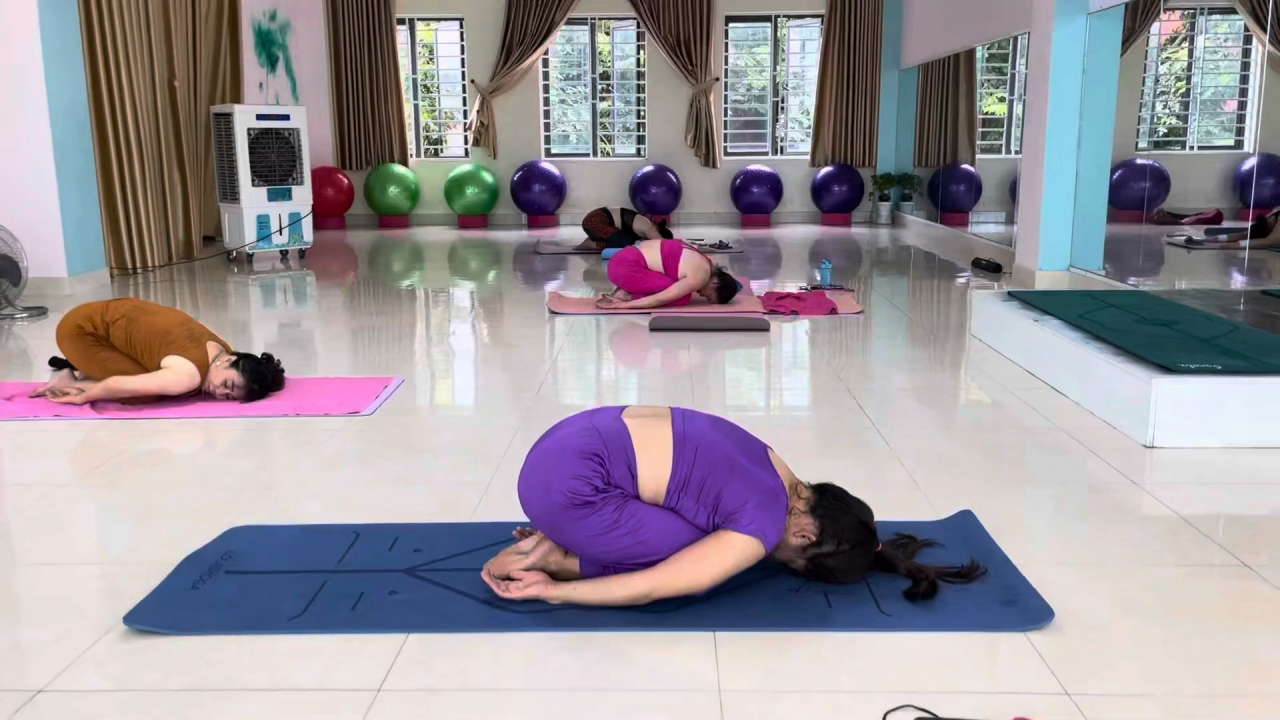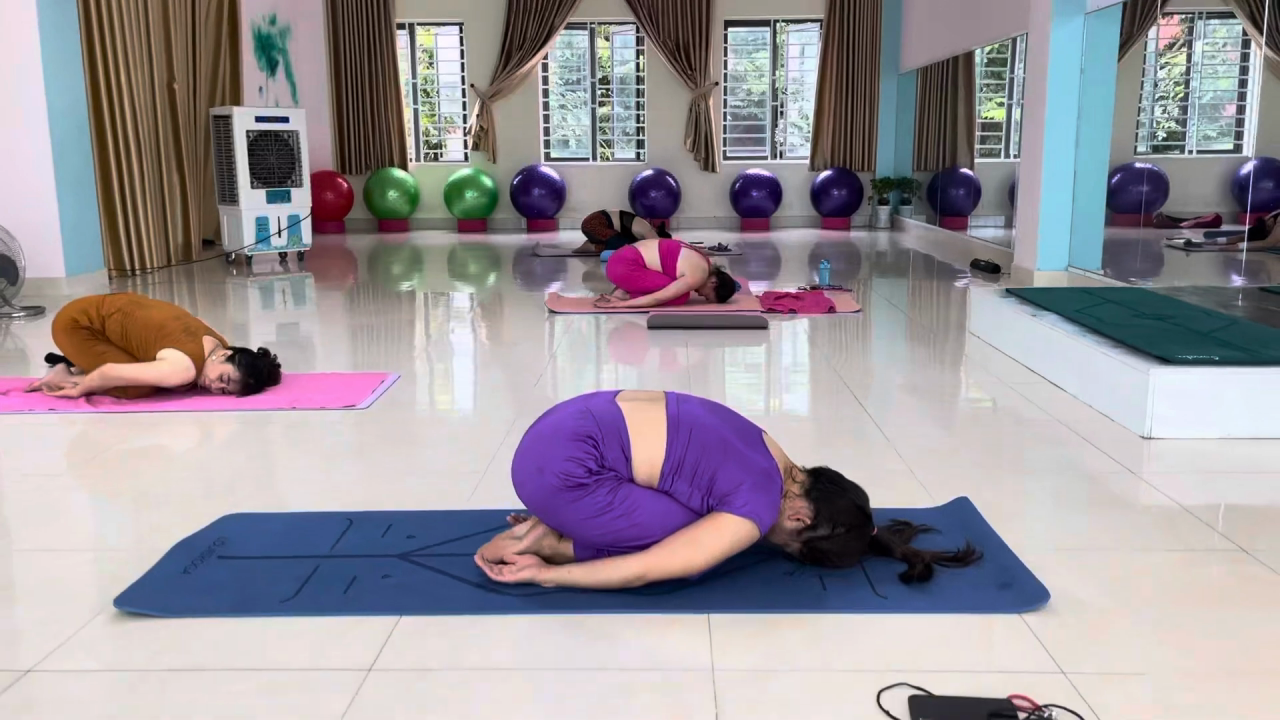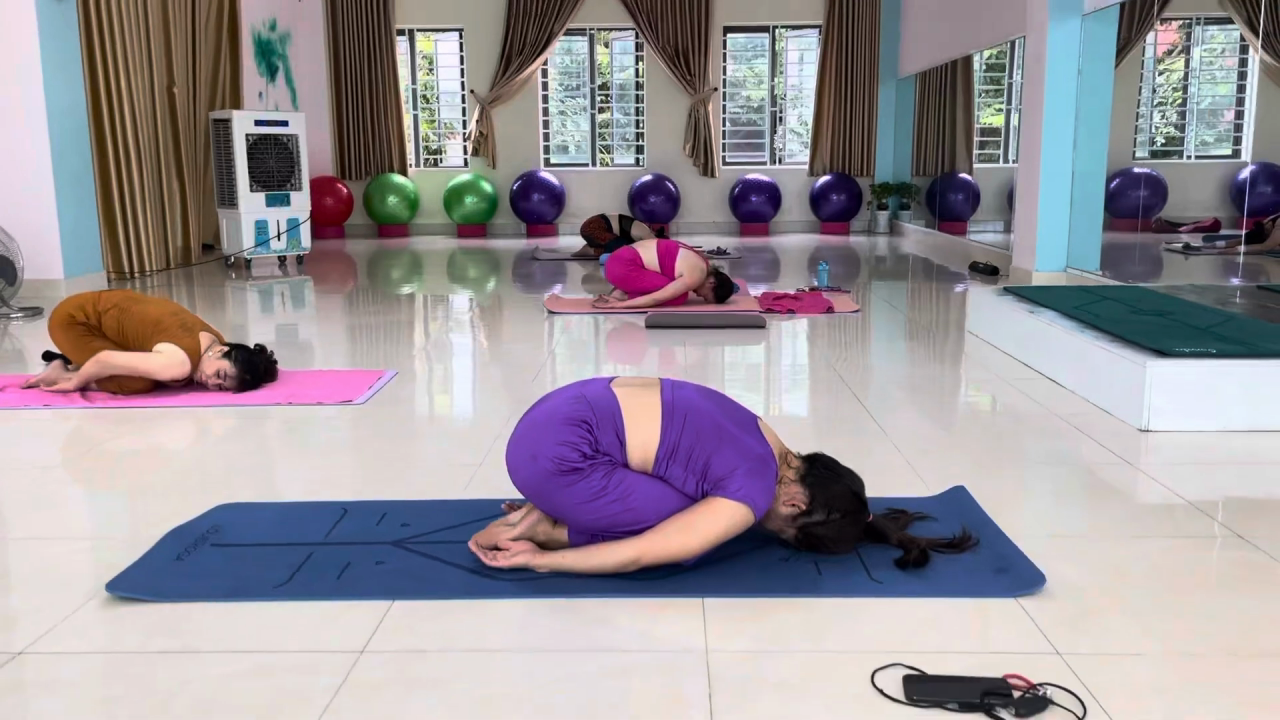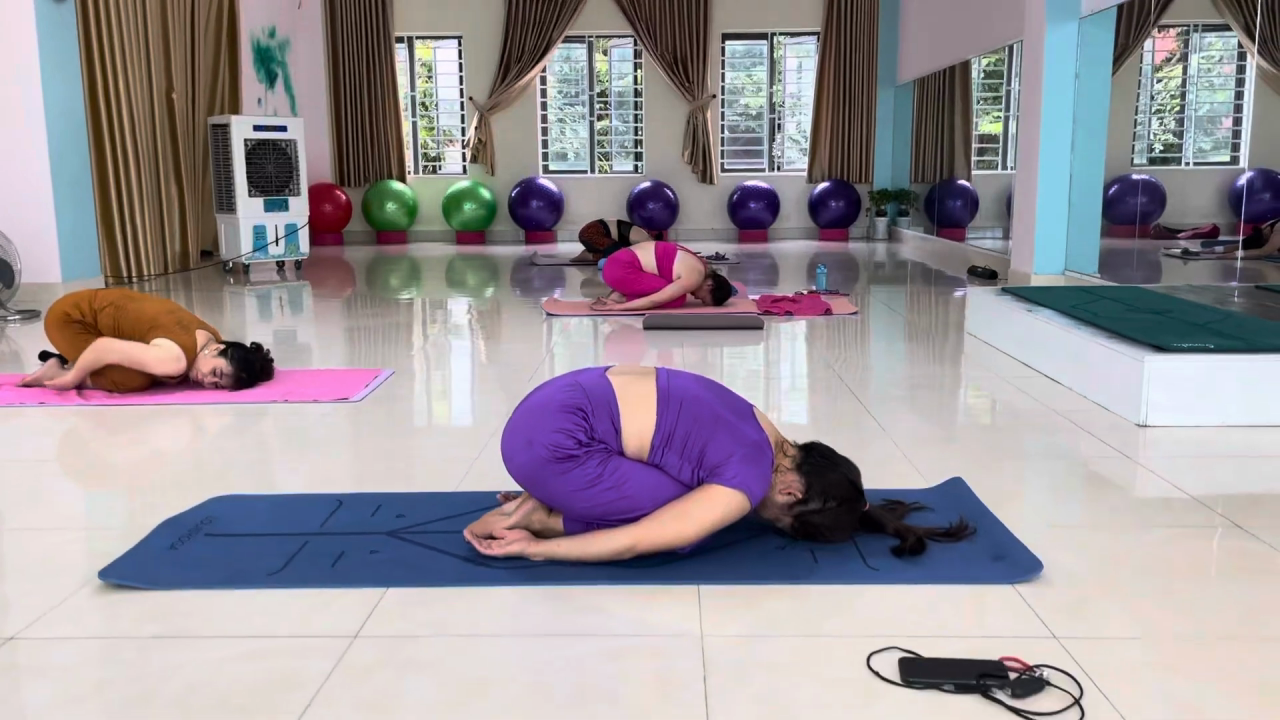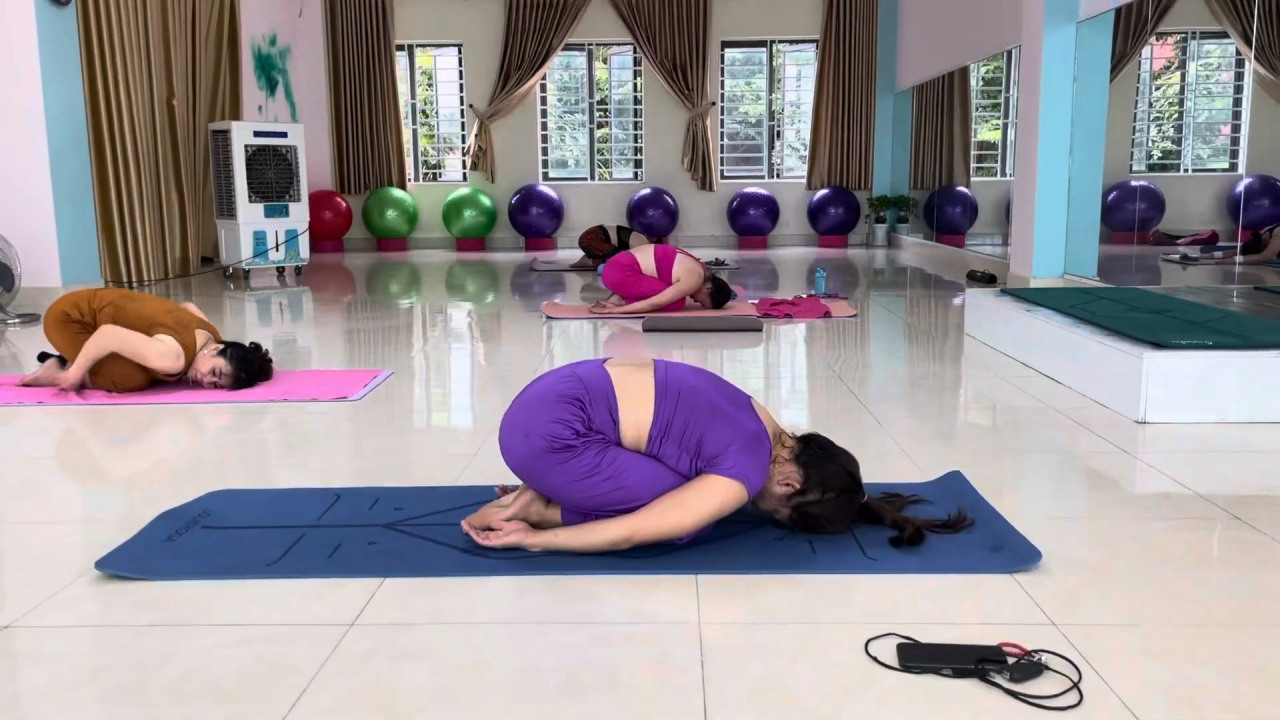
dt=0.1s
person 1, frame 1
left shoulder: (770, 466)
right shoulder: (761, 527)
right elbow: (651, 587)
right wrist: (551, 590)
left hip: (573, 438)
right hip: (566, 486)
right knee: (702, 558)
left ankle: (559, 539)
right ankle: (557, 558)
person 1, frame 2
left shoulder: (767, 453)
right shoulder: (754, 510)
right elbow: (647, 570)
right wrist: (545, 574)
left hip: (567, 426)
right hip: (559, 469)
right knee: (700, 547)
left ankle: (554, 527)
right ankle: (553, 543)
person 1, frame 3
left shoulder: (761, 440)
right shoulder: (749, 494)
right elbow: (641, 554)
right wrist: (539, 559)
left hip: (560, 412)
right hip: (553, 454)
left knee: (683, 506)
right knee: (692, 531)
left ankle: (548, 512)
right ankle: (547, 530)
person 1, frame 4
left shoulder: (757, 428)
right shoulder: (745, 483)
right elbow: (637, 543)
right wrist: (537, 549)
left hip: (556, 404)
right hip: (548, 443)
left knee: (685, 502)
right knee: (692, 526)
left ankle: (544, 502)
right ankle: (541, 519)
person 1, frame 5
left shoulder: (754, 420)
right shoulder: (743, 473)
right elbow: (634, 532)
right wrist: (534, 538)
left hip: (552, 396)
right hip: (546, 433)
left knee: (673, 488)
right knee: (689, 519)
left ankle: (543, 493)
right ankle: (538, 511)
person 2, frame 1
left shoulder: (220, 351)
right shoulder: (189, 375)
right elbow: (117, 385)
right wrist: (83, 397)
left hip: (115, 318)
right hip: (81, 328)
right knee: (147, 395)
left ankle: (87, 369)
right ankle: (69, 382)
person 2, frame 2
left shoulder: (216, 344)
right shoulder: (184, 369)
right elbow: (109, 372)
right wrist: (80, 390)
left hip: (109, 314)
right hip: (76, 323)
right knee: (143, 388)
left ankle: (78, 364)
right ankle: (66, 378)
person 2, frame 3
left shoulder: (212, 340)
right shoulder: (180, 363)
right elbow: (105, 360)
right wrist: (75, 383)
left hip: (106, 310)
right hip: (73, 319)
right knee: (139, 384)
left ankle: (75, 360)
right ankle: (62, 374)
person 2, frame 4
left shoulder: (209, 336)
right shoulder: (175, 361)
right elbow: (102, 346)
right wrist: (72, 379)
left hip: (101, 309)
right hip: (69, 317)
right knee: (135, 381)
left ankle: (71, 361)
right ankle: (59, 372)
person 2, frame 5
left shoulder: (209, 333)
right shoulder: (174, 358)
left elbow: (189, 306)
right elbow: (107, 334)
right wrist: (74, 376)
left hip: (100, 310)
right hip: (68, 317)
right knee: (134, 380)
left ankle: (73, 360)
right ankle: (56, 373)
person 3, frame 1
left shoulder: (701, 264)
right shoulder: (700, 276)
right elbow: (661, 299)
right wrist: (623, 305)
left hip: (624, 260)
right hip: (627, 267)
right knee: (682, 297)
left ankle: (624, 293)
right ankle: (625, 296)
person 3, frame 2
left shoulder: (699, 263)
right shoulder: (698, 275)
right elbow: (660, 298)
right wrist: (622, 304)
left hip: (622, 259)
right hip: (625, 267)
right knee: (680, 296)
left ankle: (624, 292)
right ankle: (624, 295)
person 3, frame 3
left shoulder: (698, 263)
right shoulder: (697, 275)
right elbow: (658, 298)
right wrist: (620, 305)
left hip: (621, 259)
right hip: (624, 267)
right knee: (679, 297)
left ankle: (622, 293)
right ankle: (623, 297)
person 3, frame 4
left shoulder: (695, 266)
right shoulder: (694, 277)
right elbow: (656, 300)
right wrist: (618, 307)
left hip: (617, 262)
right hip: (621, 269)
right knee: (677, 299)
left ankle: (620, 296)
right ankle: (620, 299)
person 3, frame 5
left shoulder: (694, 269)
right shoulder: (694, 280)
right elbow: (655, 303)
right wrist: (617, 310)
left hip: (617, 266)
right hip: (621, 272)
right knee: (676, 302)
left ankle: (619, 299)
right ankle: (620, 302)
